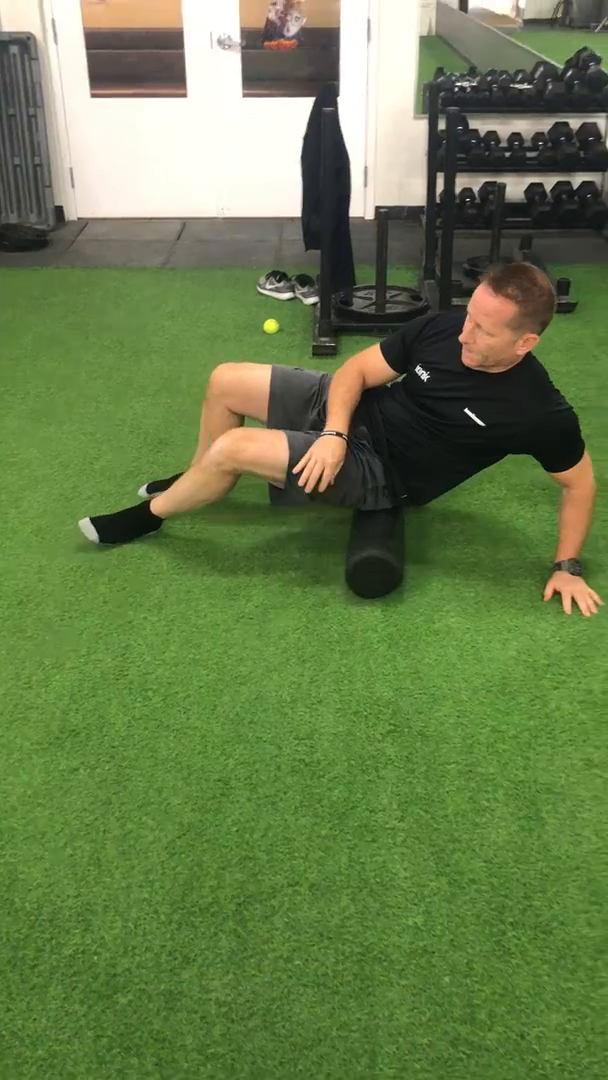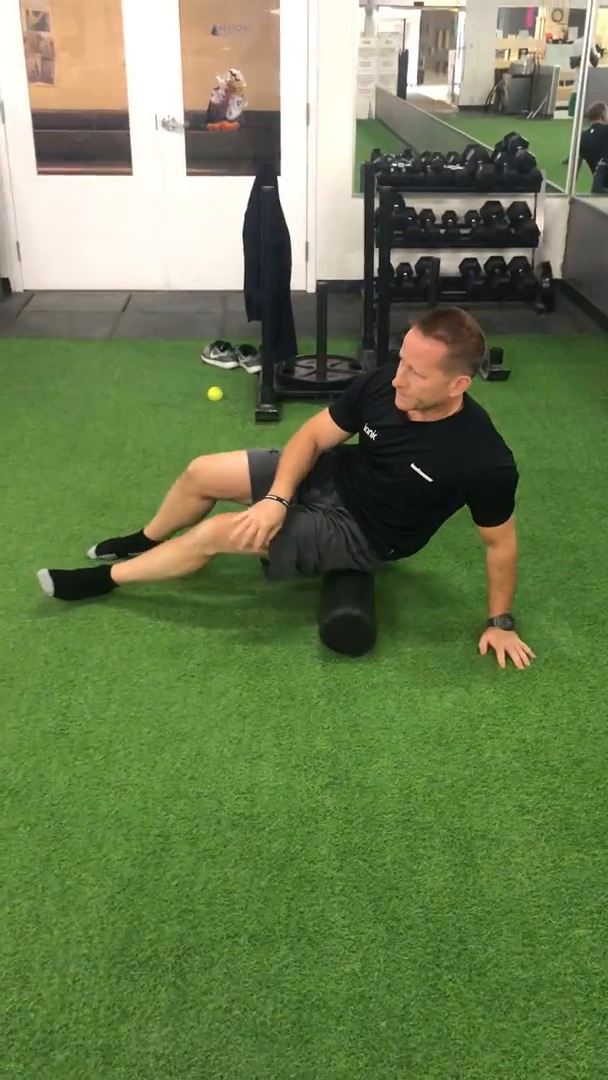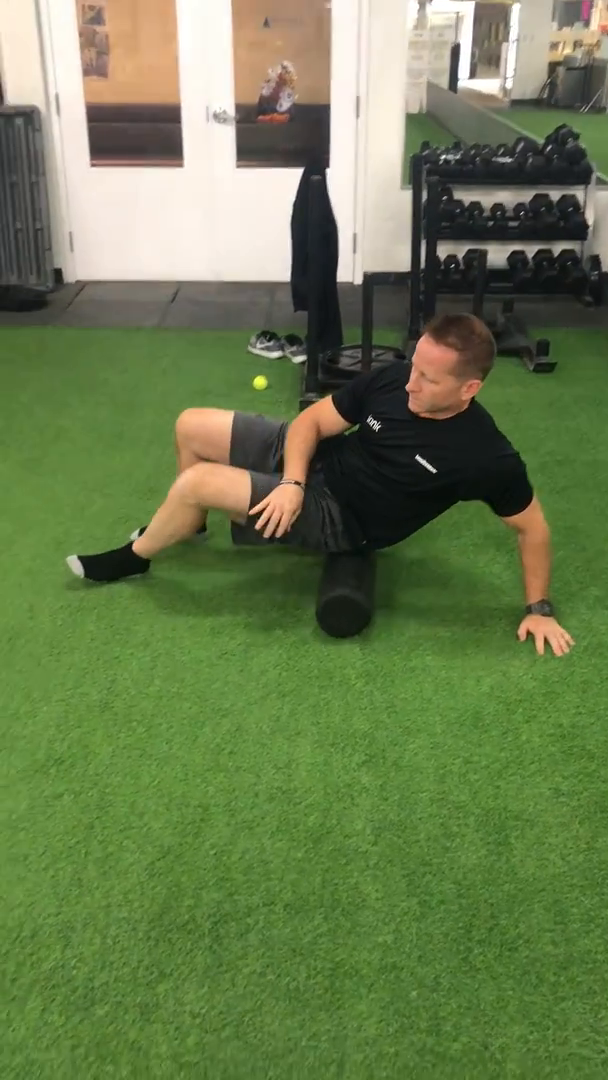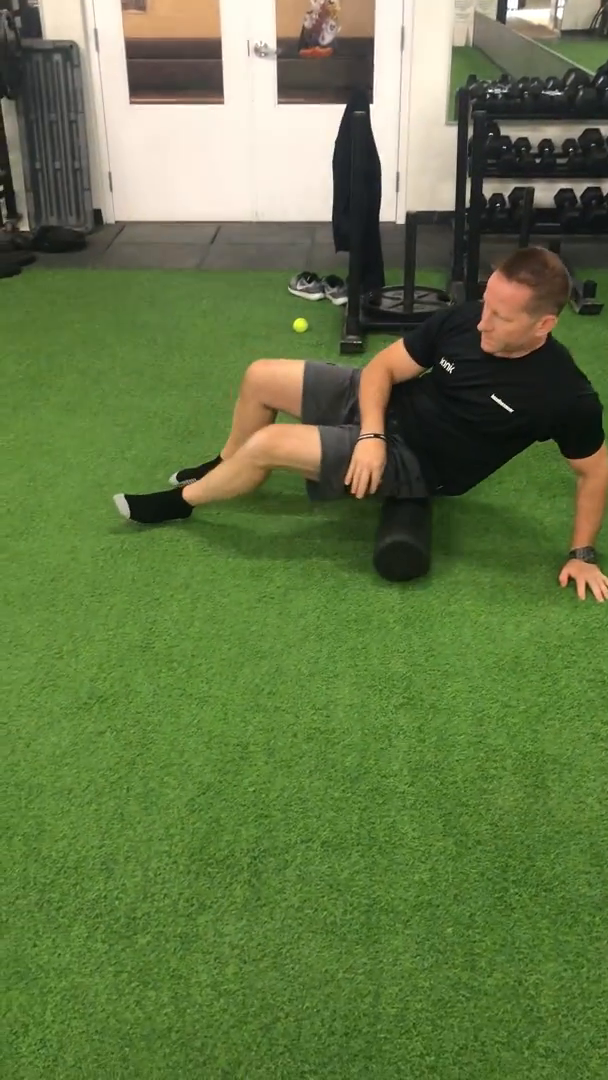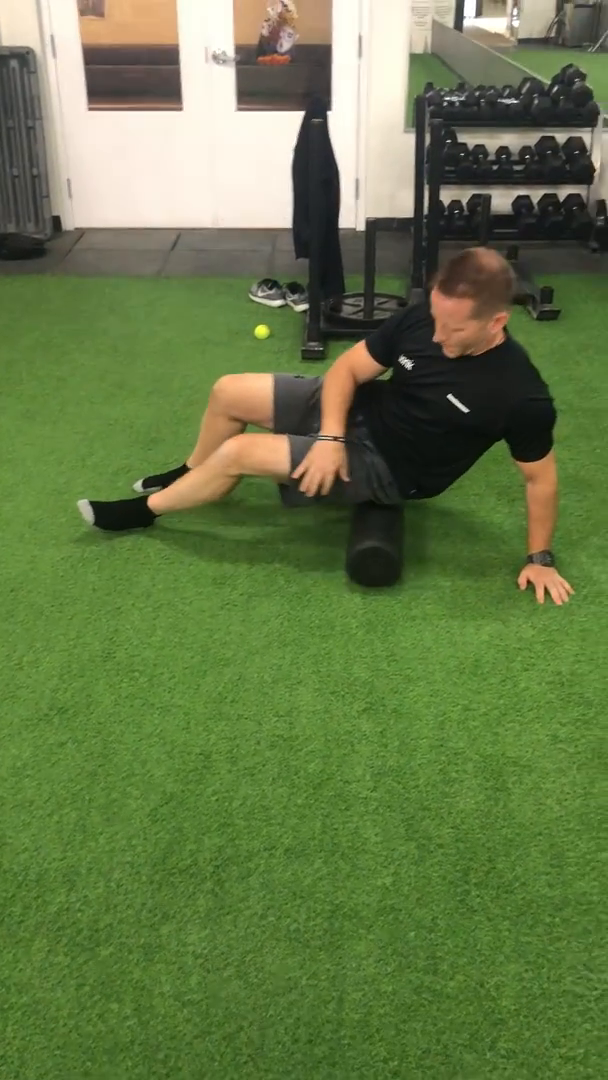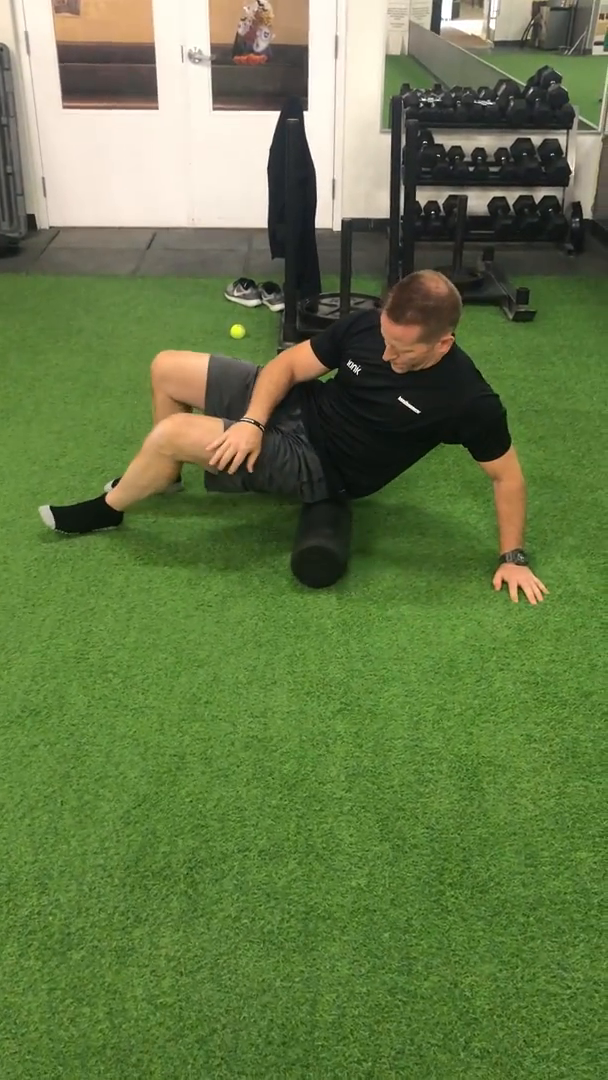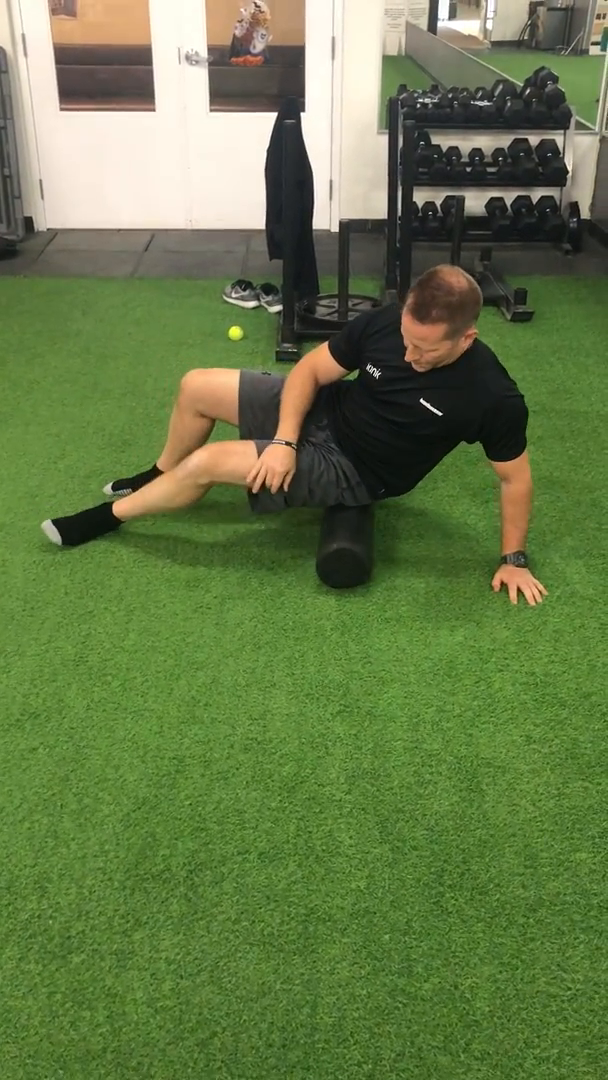
dt=0.7s
person 1, frame 1
left shoulder: (539, 412)
right shoulder: (440, 328)
left elbow: (578, 480)
right elbow: (357, 370)
left wrist: (567, 567)
right wrist: (333, 434)
left hip: (377, 470)
right hip: (354, 412)
left knee: (231, 449)
right knee: (226, 382)
left ankle: (149, 516)
right ankle: (193, 479)
person 1, frame 2
left shoulder: (483, 460)
right shoulder: (381, 386)
left elbow: (501, 543)
right elbow: (313, 436)
left wrist: (500, 622)
right wrist: (277, 498)
left hip: (359, 534)
right hip: (330, 476)
left knee: (215, 532)
right knee: (200, 473)
left ankle: (105, 579)
right ankle: (144, 541)
person 1, frame 3
left shoulder: (485, 457)
right shoulder: (393, 379)
left elbow: (532, 527)
right elbow: (312, 421)
left wrist: (538, 609)
right wrist: (292, 483)
left hip: (338, 514)
right hip: (318, 460)
left knee: (196, 483)
right knee: (191, 425)
left ankle: (133, 559)
right ankle: (188, 525)
person 1, frame 4
left shoulder: (565, 396)
right shoulder: (463, 319)
right elbow: (382, 367)
right wrist: (372, 437)
left hip: (416, 462)
right hip: (388, 406)
left knee: (268, 446)
right knee: (261, 377)
left ankle: (180, 502)
right ankle: (222, 467)
person 1, frame 5
left shoulder: (520, 395)
right shoulder: (422, 319)
left elbow: (541, 479)
right elbow: (347, 369)
left wrist: (540, 558)
right wrist: (332, 439)
left hip: (387, 468)
right hip: (357, 412)
left knee: (237, 453)
right knee: (228, 392)
left ankle: (146, 510)
right ankle: (189, 474)
person 1, frame 6
left shoulder: (467, 400)
right shoulder: (369, 325)
left elbow: (506, 474)
right elbow: (288, 364)
left wrist: (512, 556)
right wrist: (252, 422)
left hip: (317, 462)
right hip: (296, 405)
left knee: (170, 435)
right knee: (167, 368)
left ankle: (105, 510)
right ankle: (162, 475)
person 1, frame 7
left shoulder: (492, 398)
right shoulder: (386, 323)
left elbow: (515, 477)
right elbow: (311, 370)
left wrist: (513, 560)
right wrist: (286, 440)
left hip: (352, 471)
right hip: (324, 412)
left knee: (205, 464)
right knee: (196, 386)
left ankle: (109, 517)
right ankle: (160, 477)
